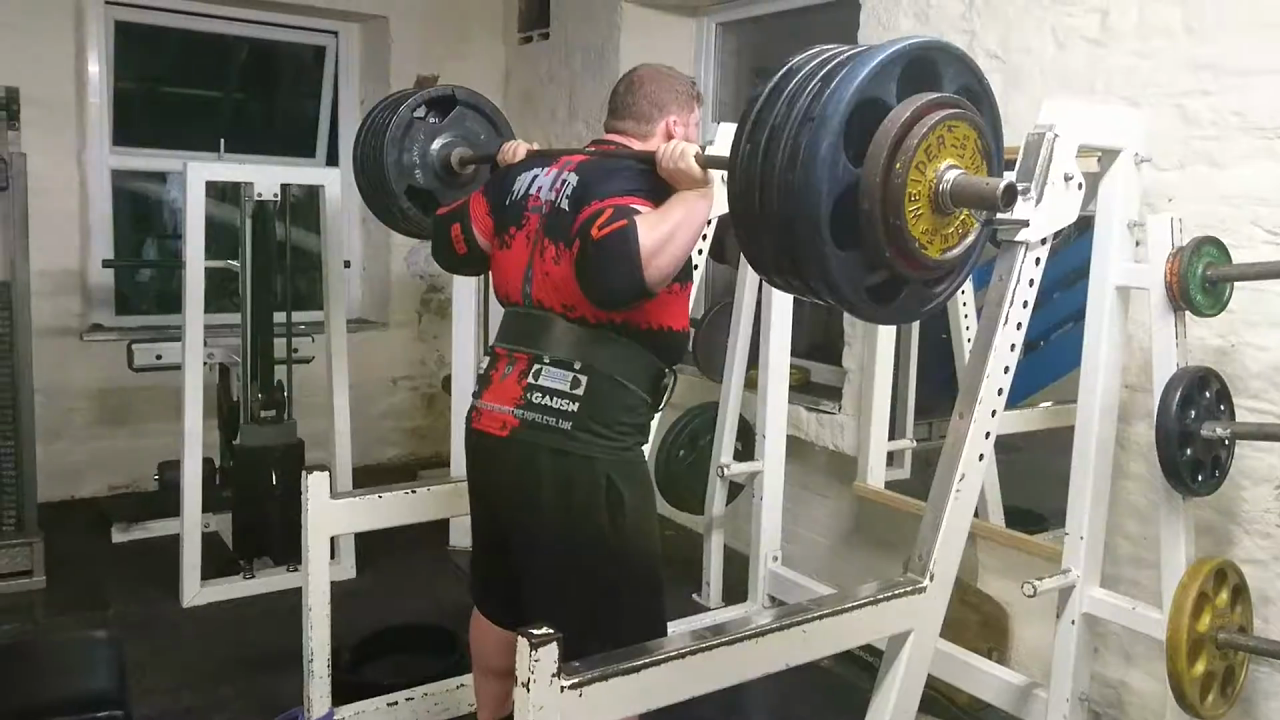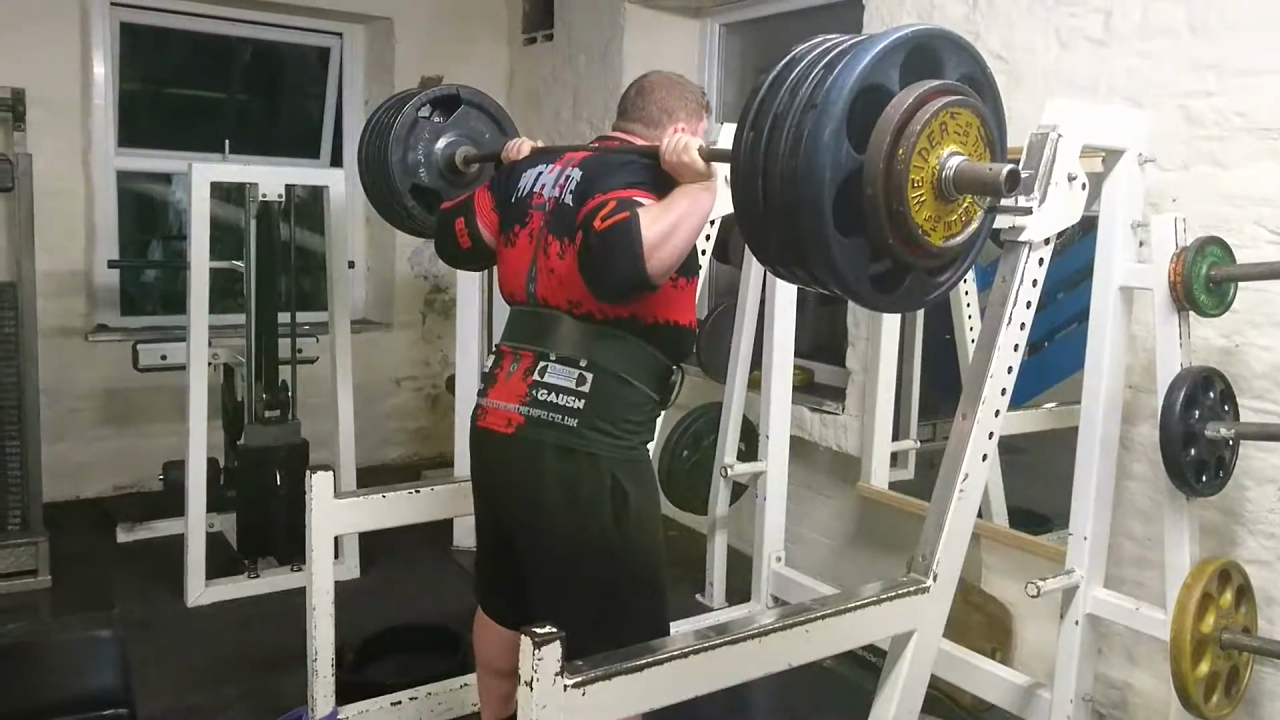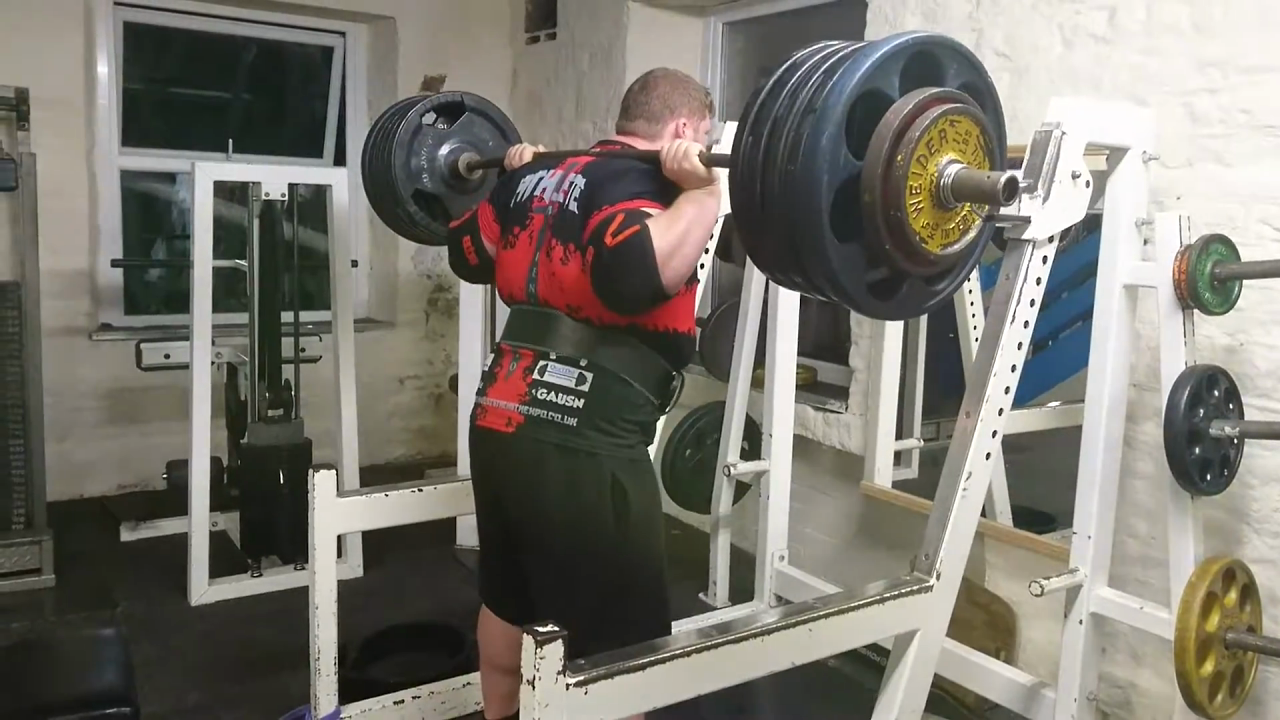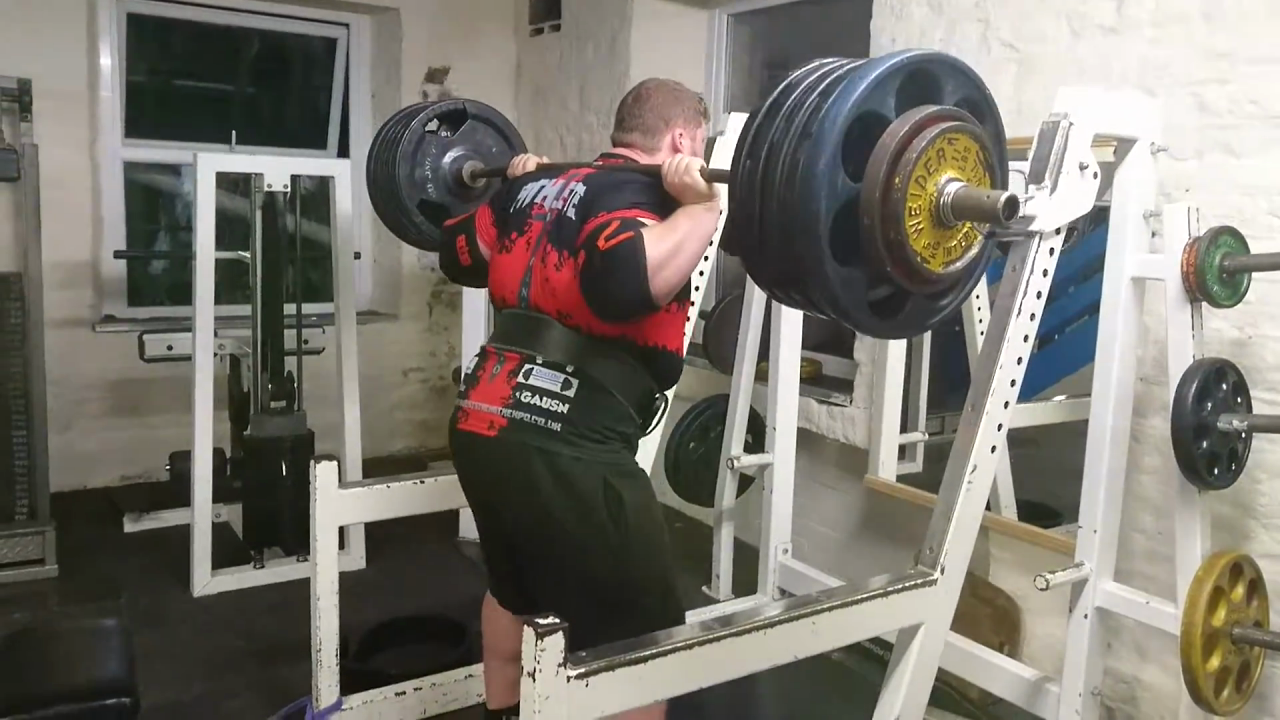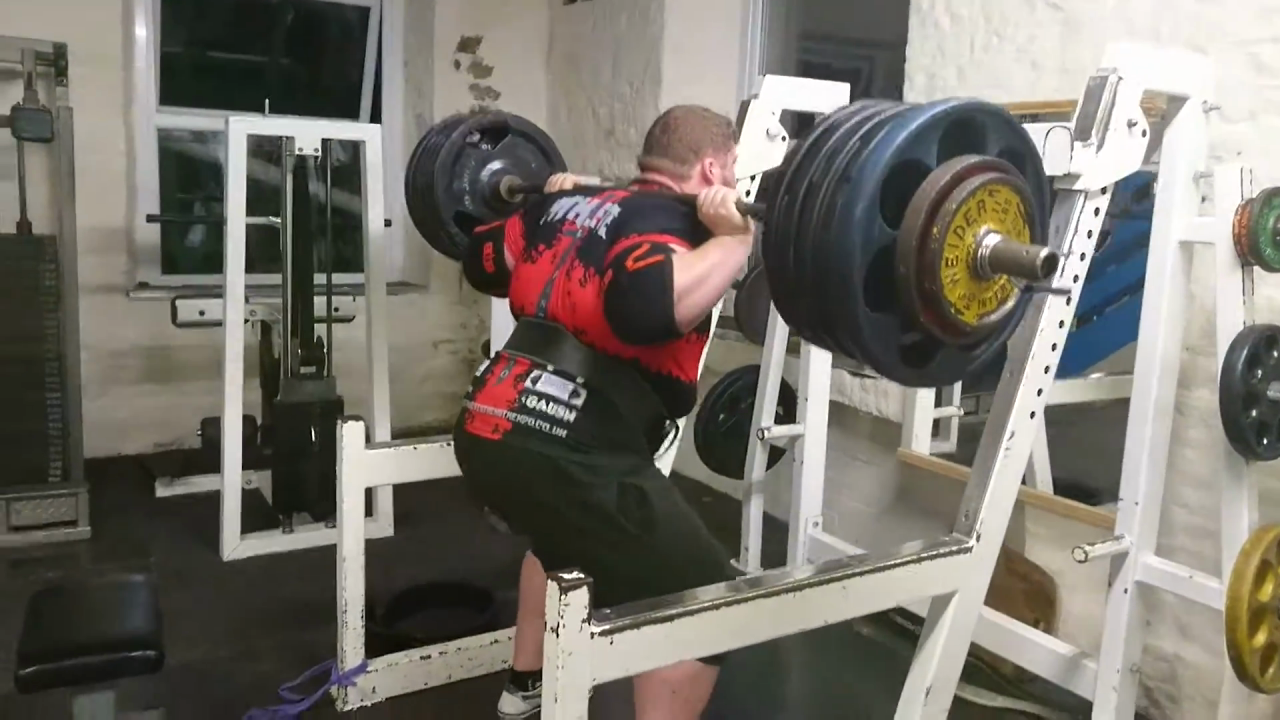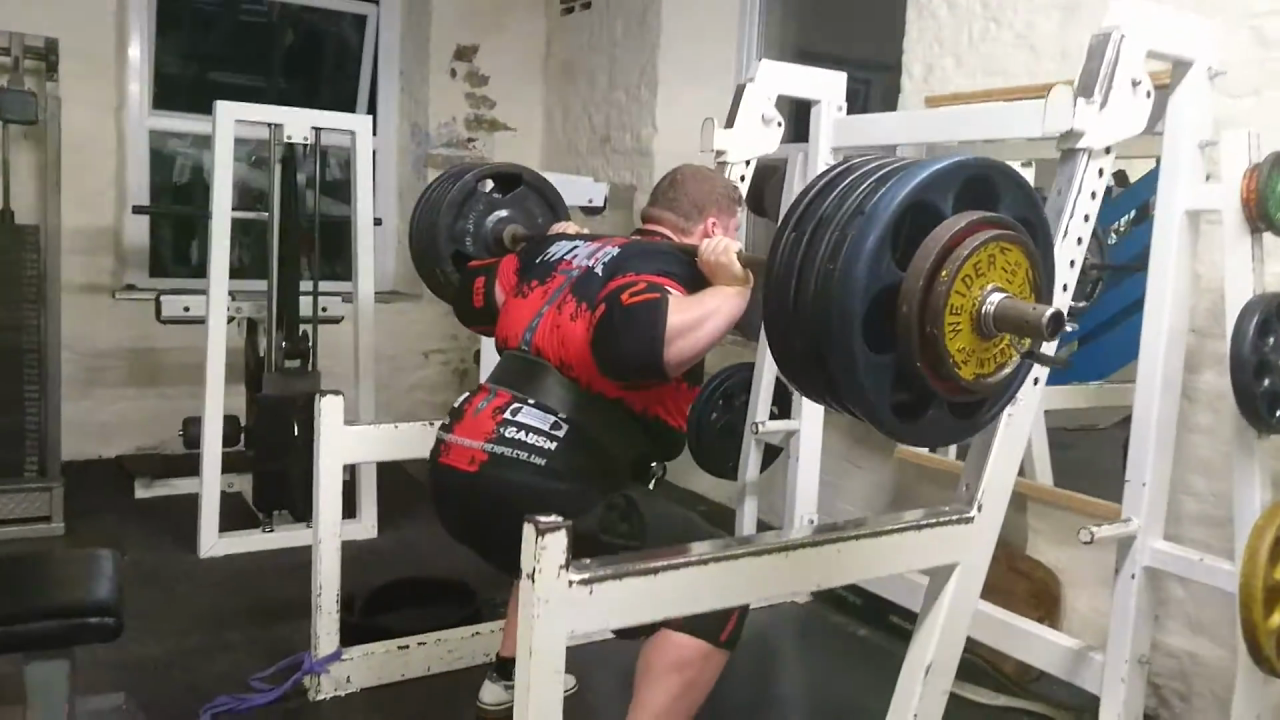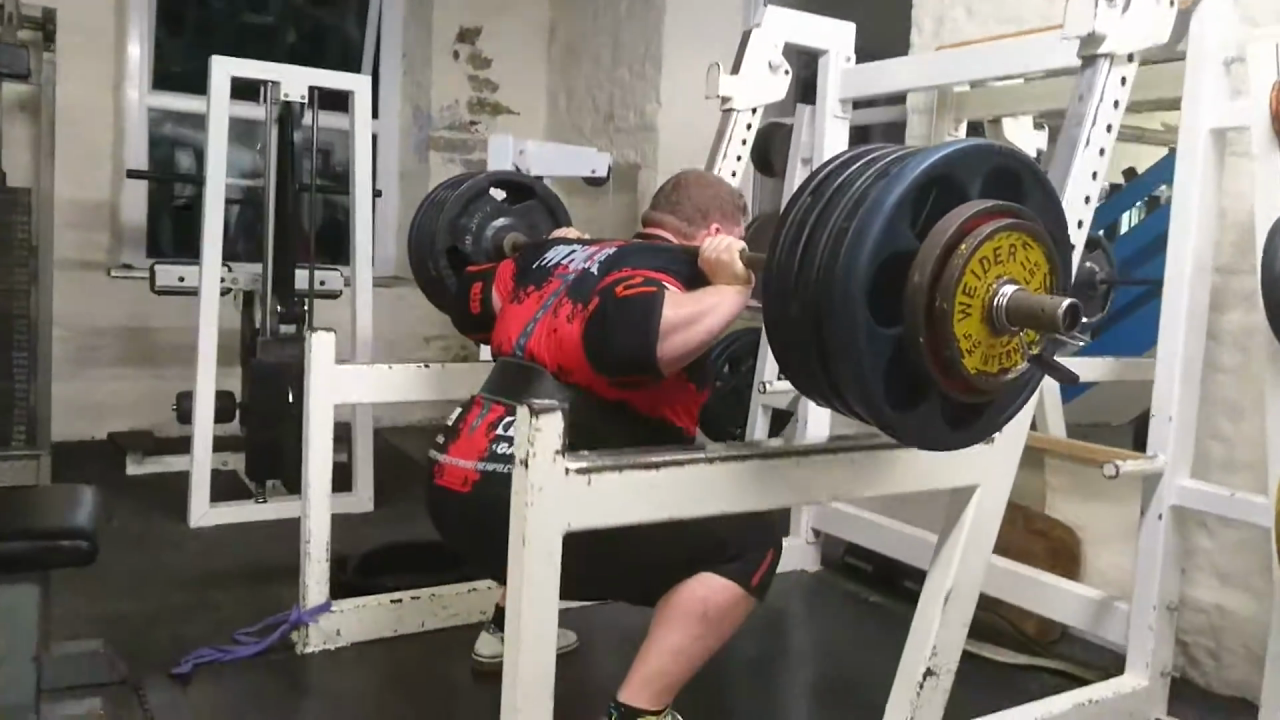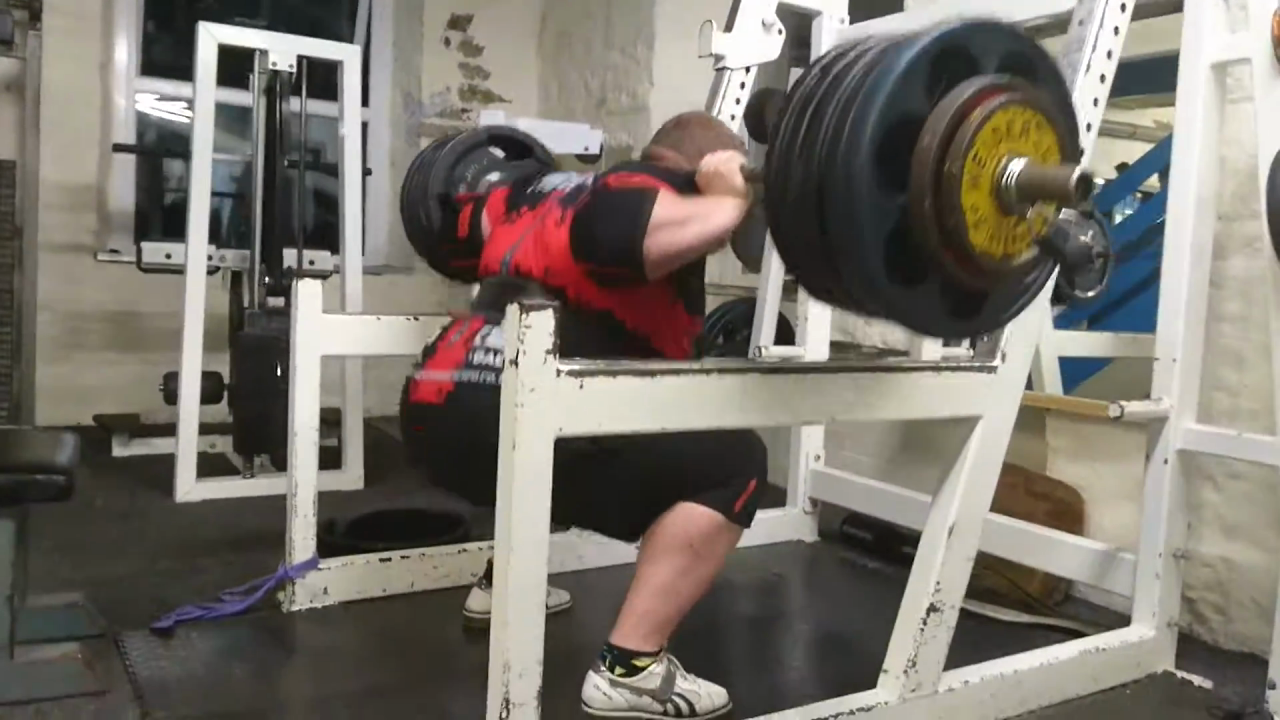
dt=0.4s
person 1, frame 1
left shoulder: (532, 175)
right shoulder: (631, 183)
left elbow: (453, 242)
right elbow: (621, 271)
right wrist: (695, 192)
left hip: (497, 426)
right hip: (577, 450)
left knee: (501, 602)
right knee: (610, 648)
person 1, frame 2
left shoulder: (538, 172)
right shoulder: (636, 178)
left elbow: (455, 237)
right elbow: (622, 262)
right wrist: (698, 184)
left hip: (501, 423)
right hip: (581, 448)
left knee: (505, 601)
right knee: (611, 648)
person 1, frame 3
left shoulder: (536, 177)
right shoulder: (638, 184)
left elbow: (467, 253)
right elbow: (636, 276)
right wrist: (701, 191)
left hip: (499, 424)
right hip: (580, 448)
left knee: (509, 600)
right knee: (617, 647)
person 1, frame 4
left shoulder: (540, 187)
right shoulder: (638, 196)
left elbow: (459, 255)
right elbow: (622, 283)
right wrist: (701, 205)
left hip: (483, 425)
right hip: (562, 447)
left knee: (517, 585)
right knee: (643, 636)
person 1, frame 5
left shoulder: (568, 204)
right shoulder: (672, 222)
left elbow: (482, 262)
right elbow: (649, 308)
right wrist: (733, 237)
left hip: (486, 432)
right hip: (562, 453)
left knee: (566, 534)
person 1, frame 6
left shoulder: (566, 249)
right shoulder: (670, 271)
left elbow: (473, 300)
right elbow: (635, 346)
right wrist: (732, 289)
left hip: (461, 471)
right hip: (529, 484)
left knee: (570, 529)
person 1, frame 7
left shoulder: (562, 254)
right shoulder: (669, 273)
left elbow: (472, 305)
right elbow: (627, 339)
right wrist: (732, 287)
left hip: (461, 490)
right knee: (749, 536)
left ankle: (508, 631)
person 1, frame 8
left shoulder: (561, 184)
right shoulder: (659, 193)
left elbow: (461, 226)
right elbow: (613, 232)
right wrist: (727, 203)
left hip: (438, 410)
right hip: (503, 411)
left knee: (584, 434)
right knee: (729, 461)
right ankle: (629, 669)
